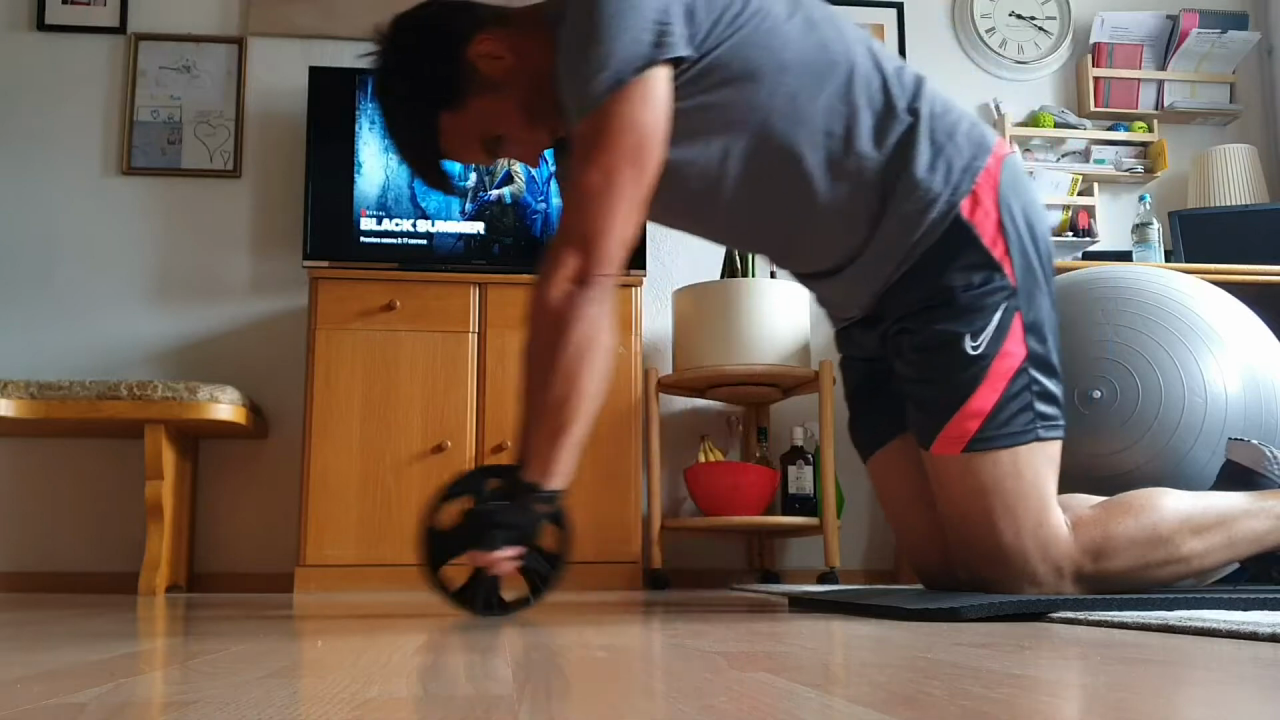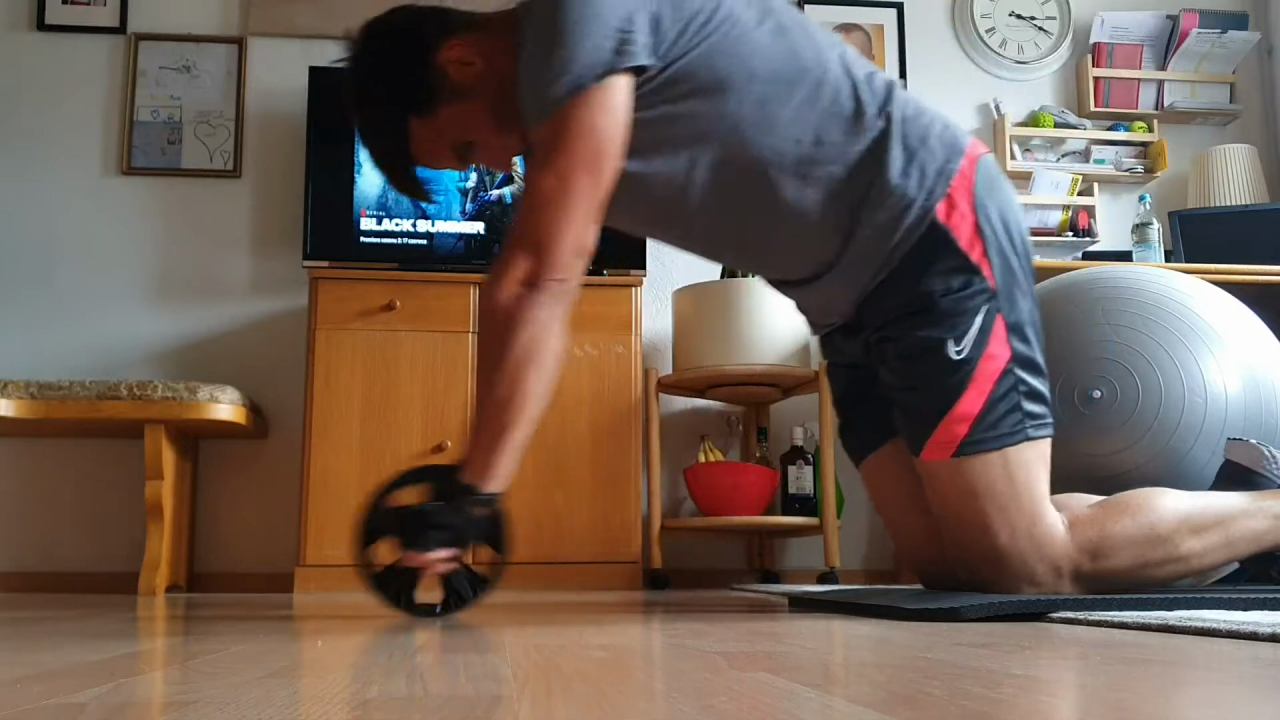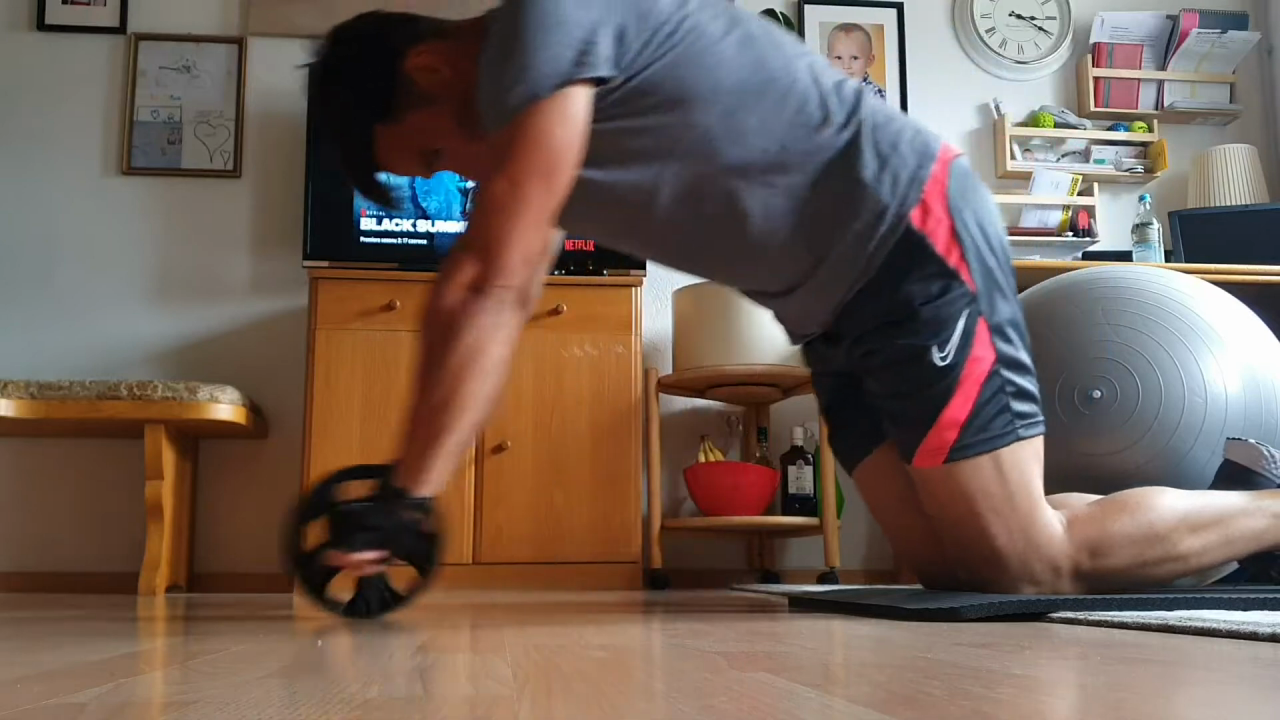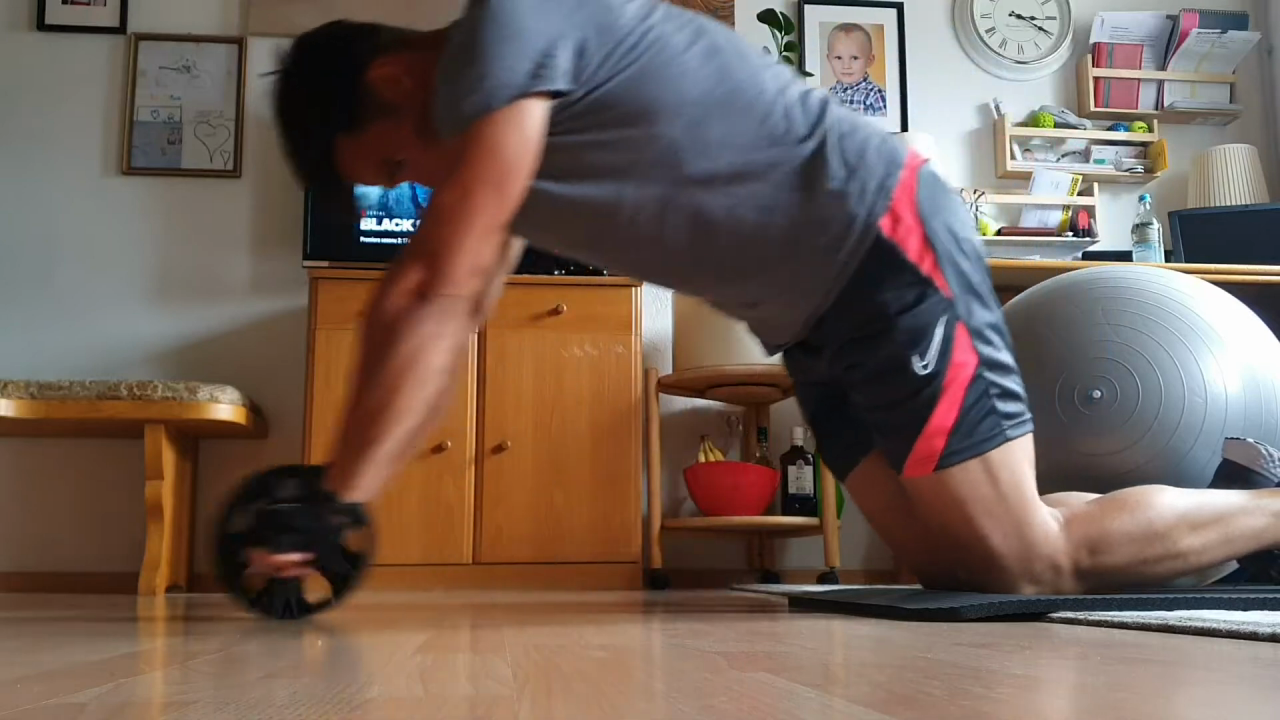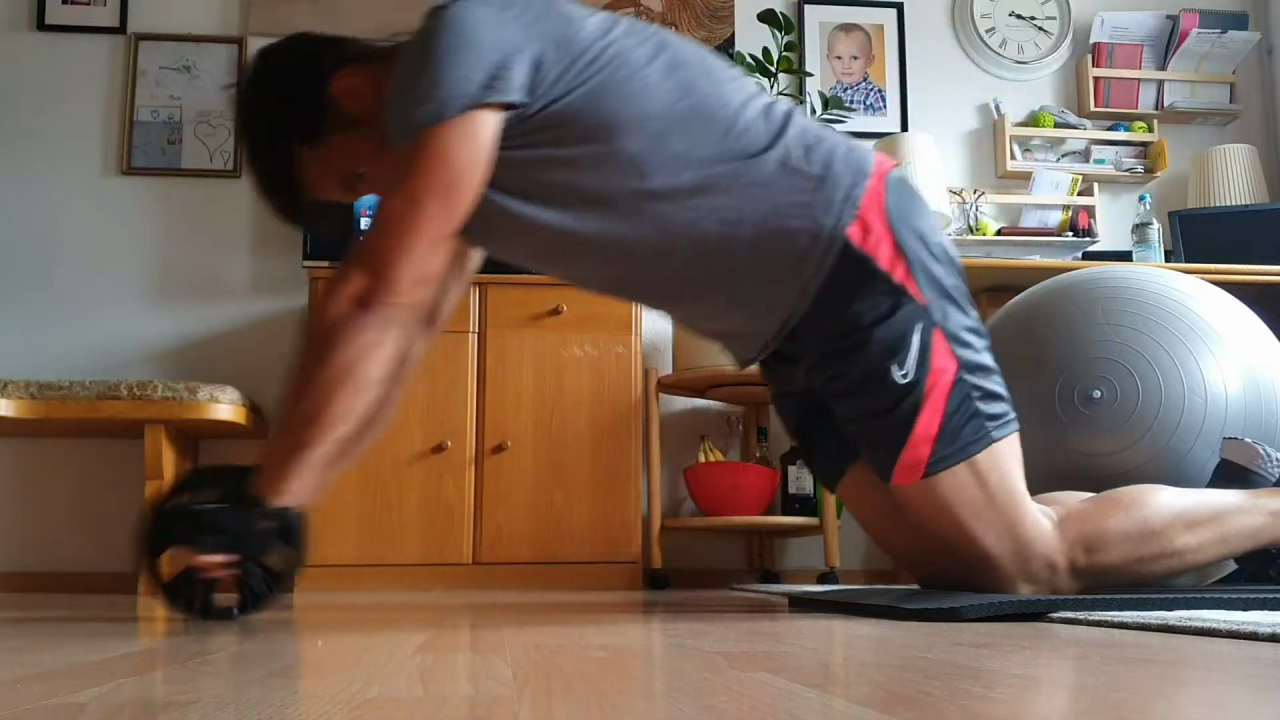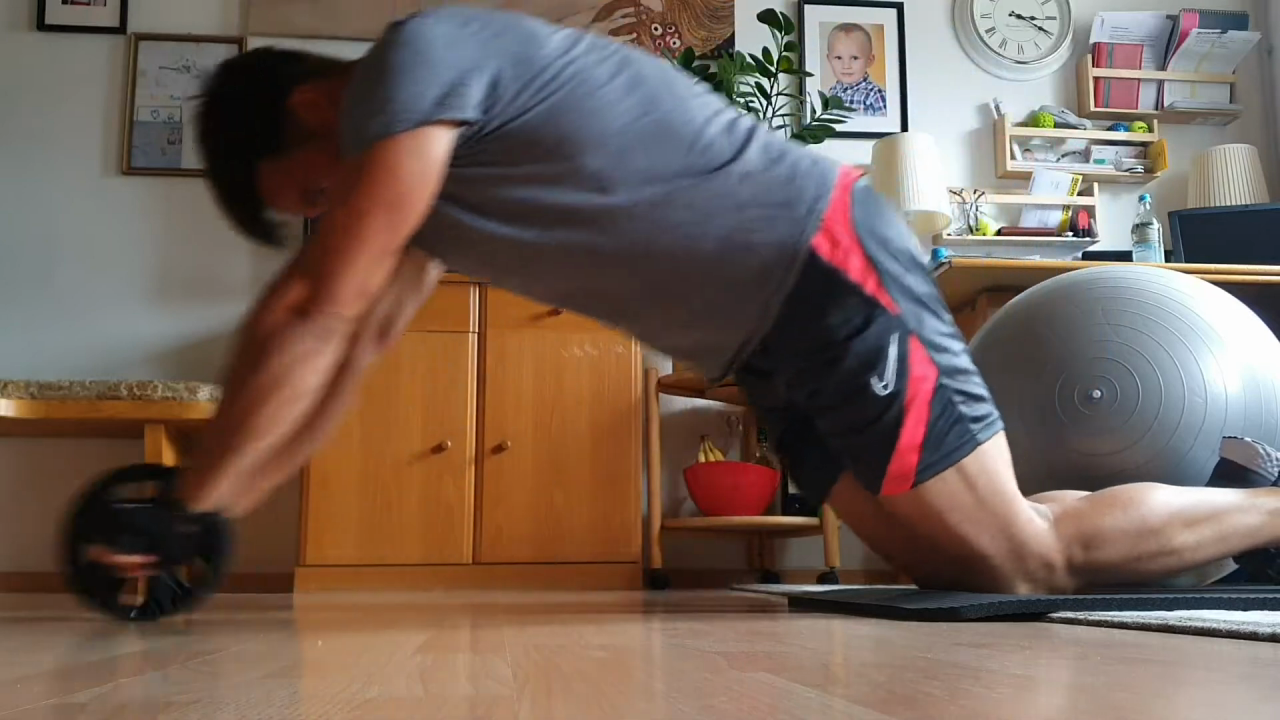
dt=0.1s
person 1, frame 1
right shoulder: (589, 98)
left elbow: (580, 276)
right elbow: (581, 302)
left wrist: (528, 499)
right wrist: (527, 496)
left hip: (959, 223)
right hip: (878, 285)
left knee: (1029, 566)
right knee: (949, 562)
person 1, frame 2
right shoulder: (561, 97)
left elbow: (531, 278)
right elbow: (540, 303)
left wrist: (473, 502)
right wrist: (477, 499)
left hip: (940, 230)
right hip: (860, 292)
left knee: (1026, 566)
right knee: (950, 564)
person 1, frame 3
right shoulder: (528, 120)
left elbow: (480, 285)
right elbow: (498, 314)
left wrist: (401, 504)
right wrist: (401, 500)
left hip: (911, 236)
right hip: (842, 298)
left knee: (1027, 565)
right knee: (955, 562)
person 1, frame 4
right shoulder: (495, 116)
left elbow: (426, 292)
right elbow: (450, 319)
left wrist: (336, 506)
right wrist: (344, 502)
left hip: (887, 244)
right hip: (821, 304)
left knee: (1023, 564)
right knee: (954, 562)
person 1, frame 5
right shoulder: (461, 157)
left elbow: (372, 303)
right elbow: (401, 337)
left wrist: (262, 507)
right wrist: (274, 504)
left hip: (858, 258)
right hip: (799, 320)
left knee: (1027, 562)
right knee: (954, 564)
person 1, frame 6
right shoulder: (411, 156)
left elbow: (308, 312)
right elbow: (345, 350)
left wrist: (186, 511)
right wrist: (207, 513)
left hip: (825, 262)
right hip: (771, 320)
left knee: (1019, 558)
right knee: (948, 558)
